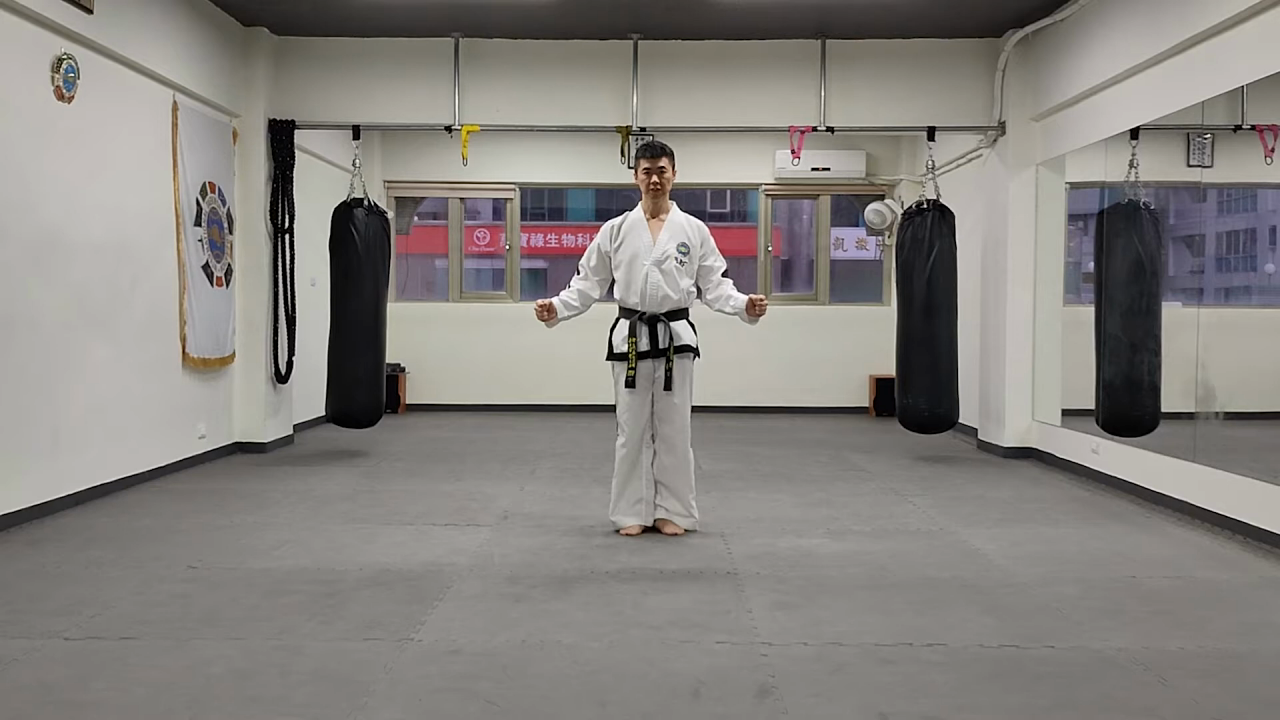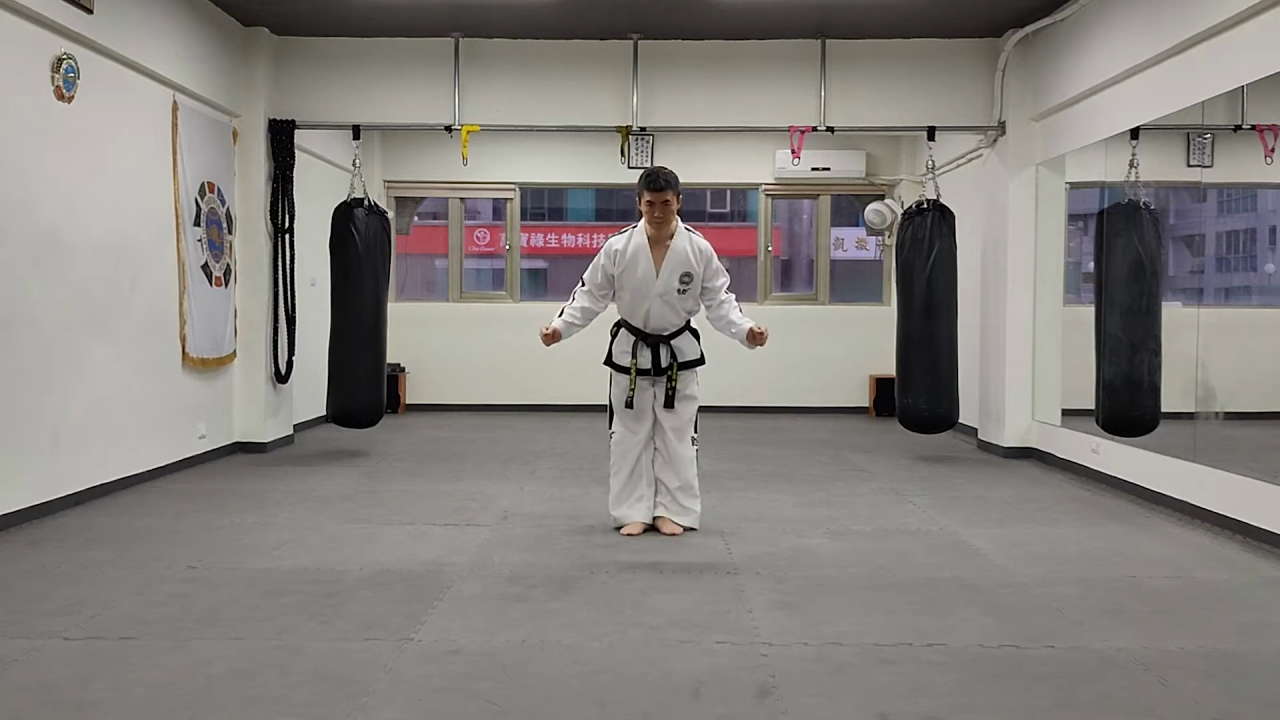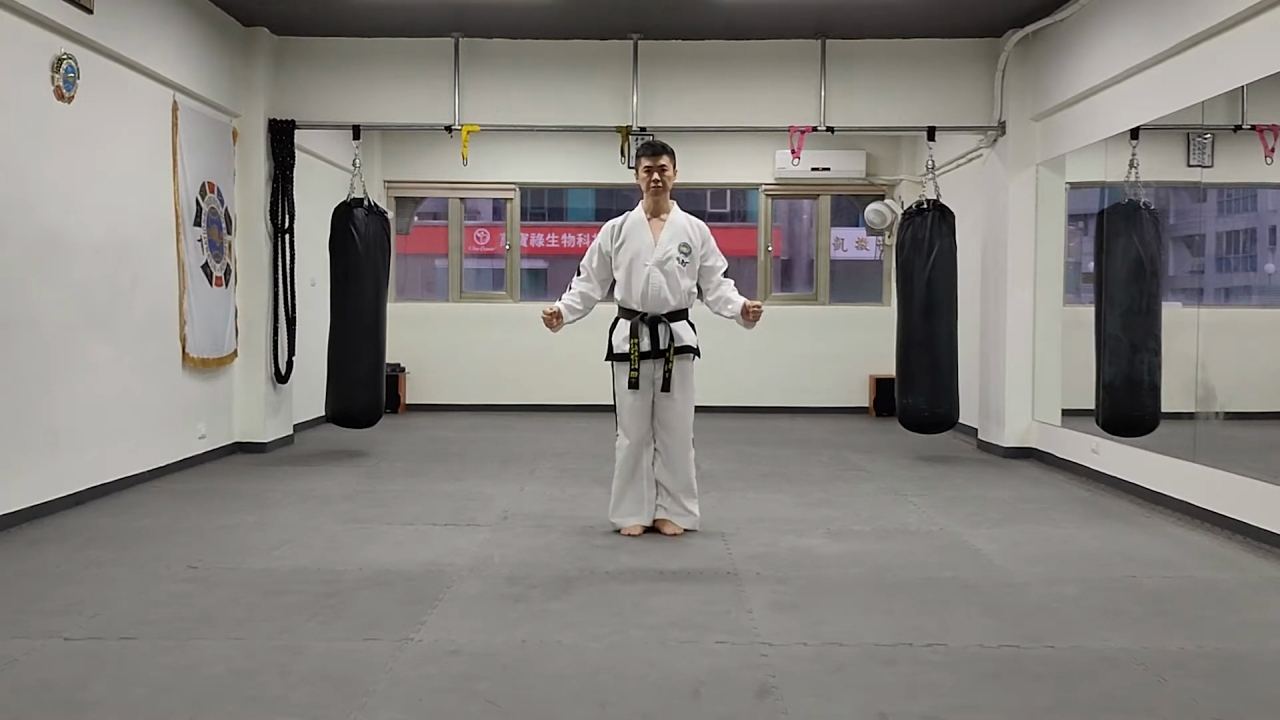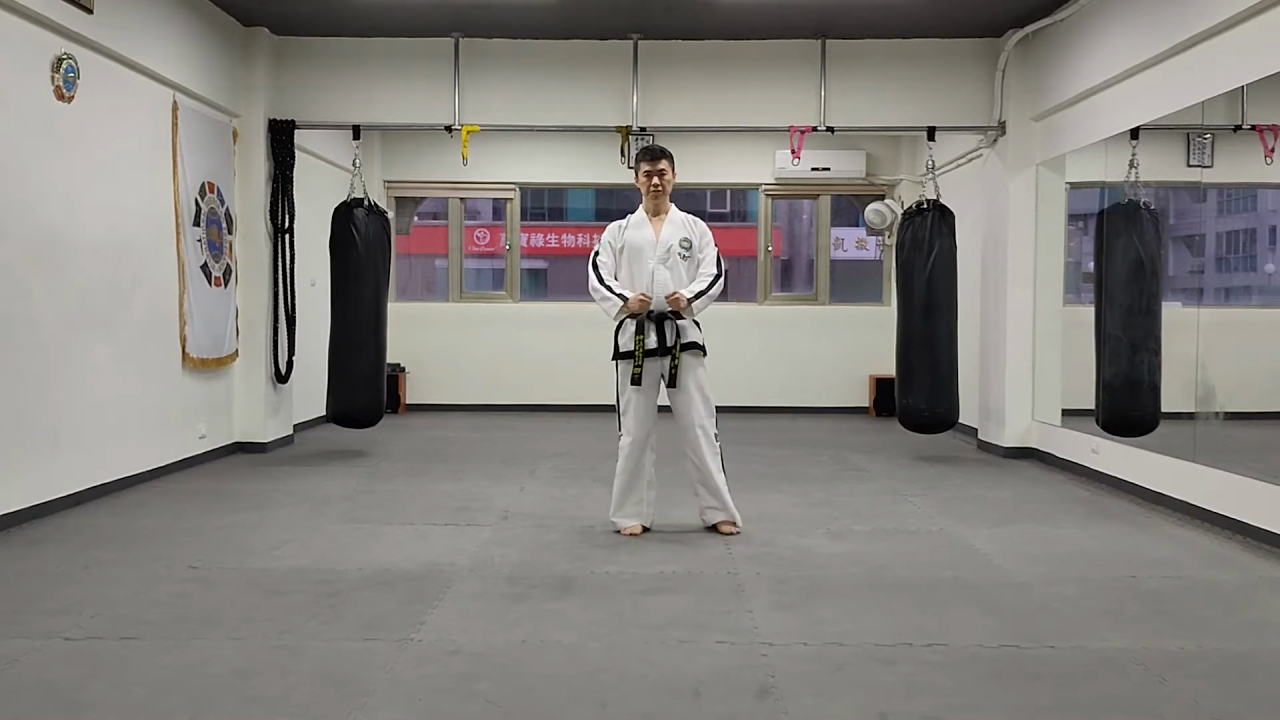
dt=1s
person 1, frame 1
left shoulder: (694, 230)
right shoulder: (615, 230)
left elbow: (714, 284)
right elbow: (589, 282)
left wrist: (745, 305)
right wrist: (556, 307)
left hip: (676, 337)
right hip: (630, 337)
left knee: (674, 431)
right knee: (631, 430)
left ankle: (672, 512)
right ankle: (633, 513)
person 1, frame 2
left shoulder: (698, 249)
right shoulder: (618, 247)
left elbow: (718, 300)
right elbow: (590, 295)
left wrist: (746, 330)
right wrist: (560, 327)
left hip: (679, 351)
right hip: (631, 350)
left knee: (676, 435)
right knee: (630, 434)
left ankle: (671, 511)
right ankle: (634, 512)
person 1, frame 3
left shoulder: (695, 230)
right shoulder: (616, 230)
left elbow: (714, 283)
right elbow: (590, 281)
left wrist: (741, 308)
right wrist: (562, 311)
left hip: (676, 338)
right hip: (630, 338)
left knee: (675, 431)
right knee: (633, 432)
left ankle: (672, 511)
right ankle: (633, 513)
person 1, frame 4
left shoulder: (694, 228)
right shoulder: (618, 232)
left elbow: (714, 275)
right elbow: (598, 278)
left wrist: (688, 298)
right wrist: (625, 300)
left hip: (682, 335)
right hip: (636, 338)
left knee: (700, 427)
right knee: (634, 432)
left ankle: (718, 511)
right ankle: (632, 513)
